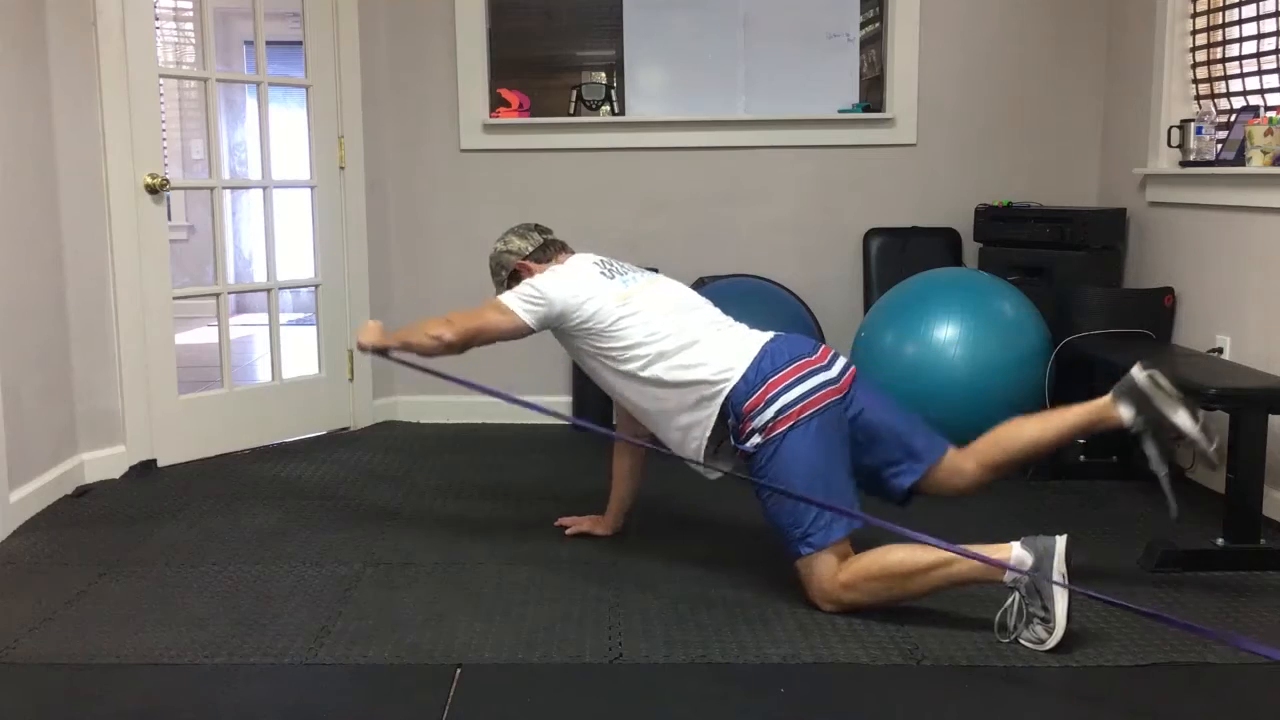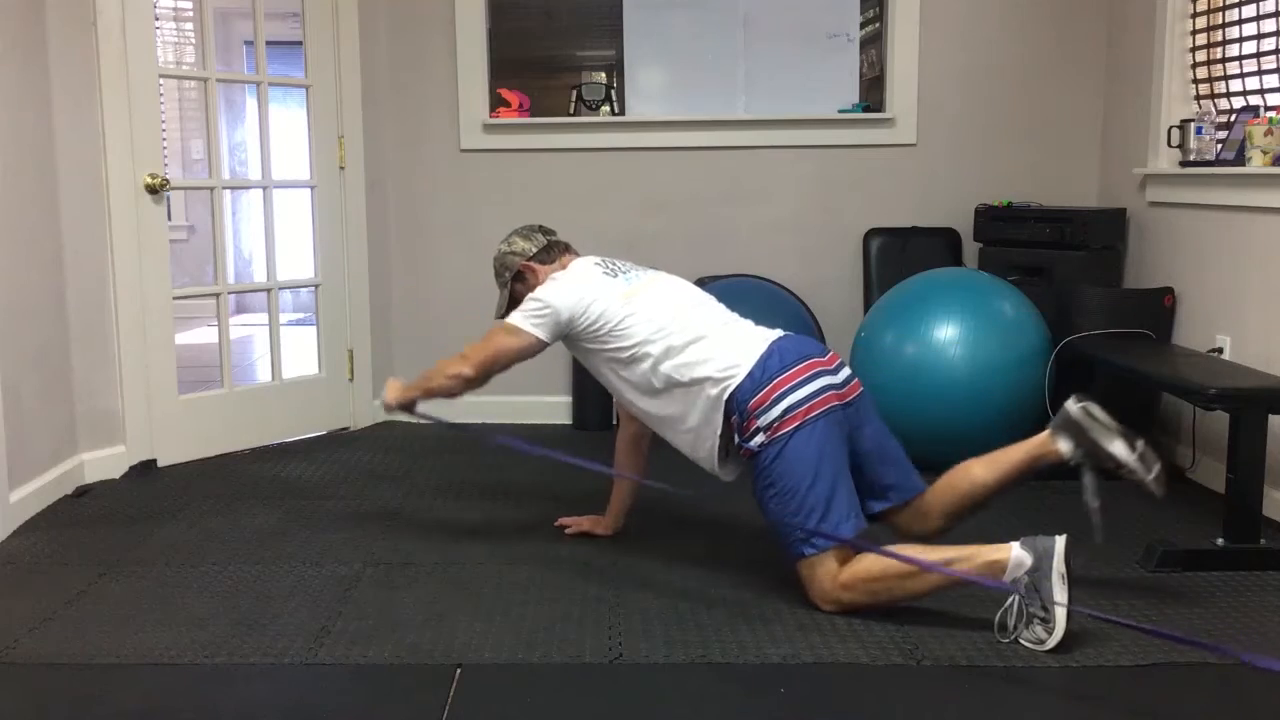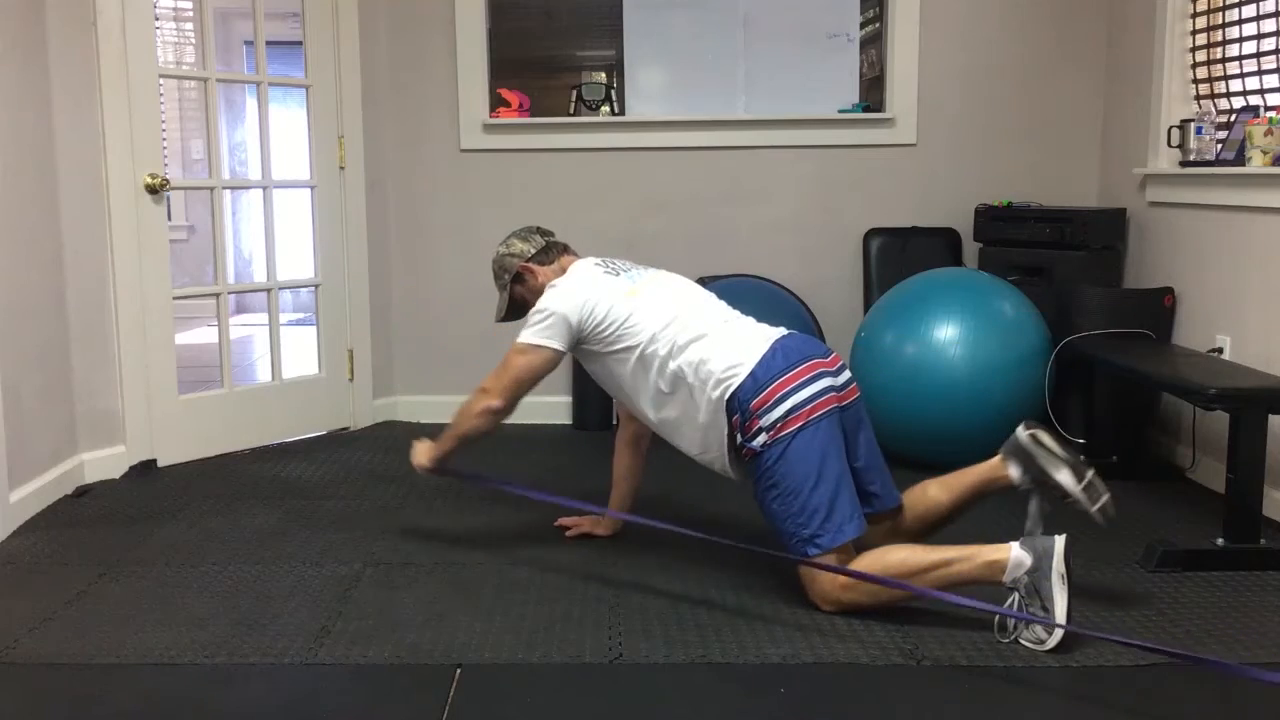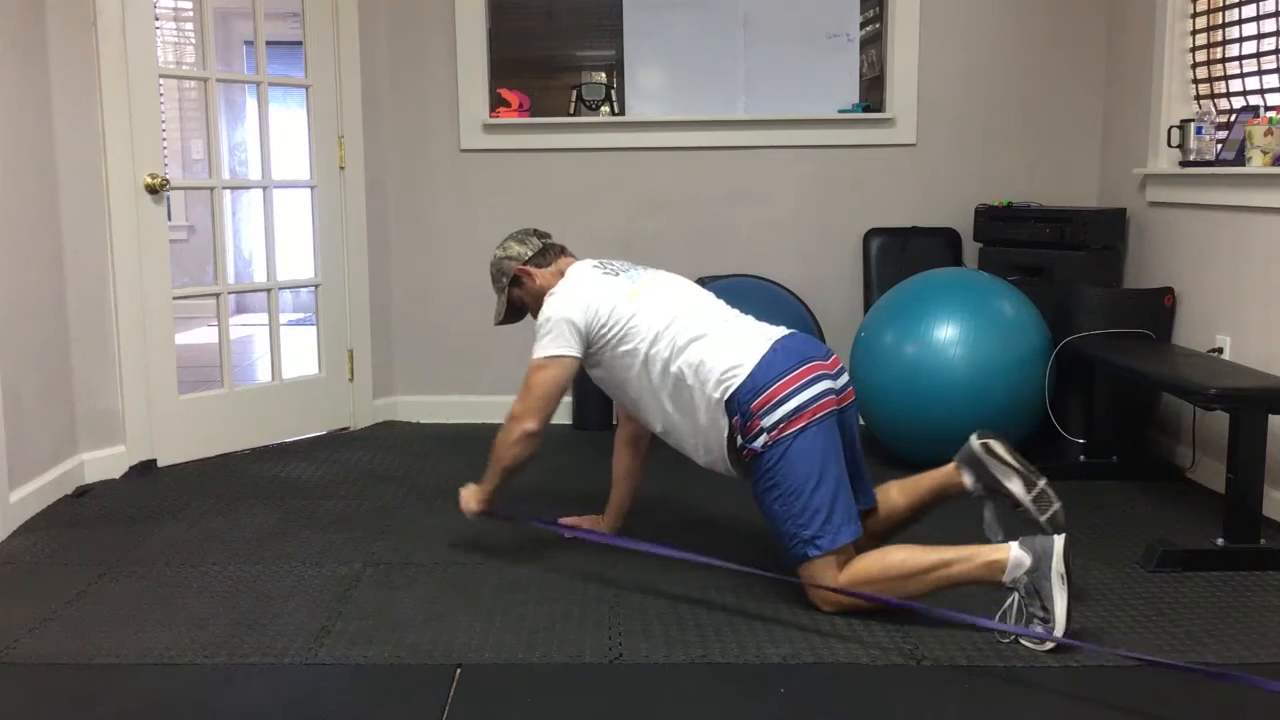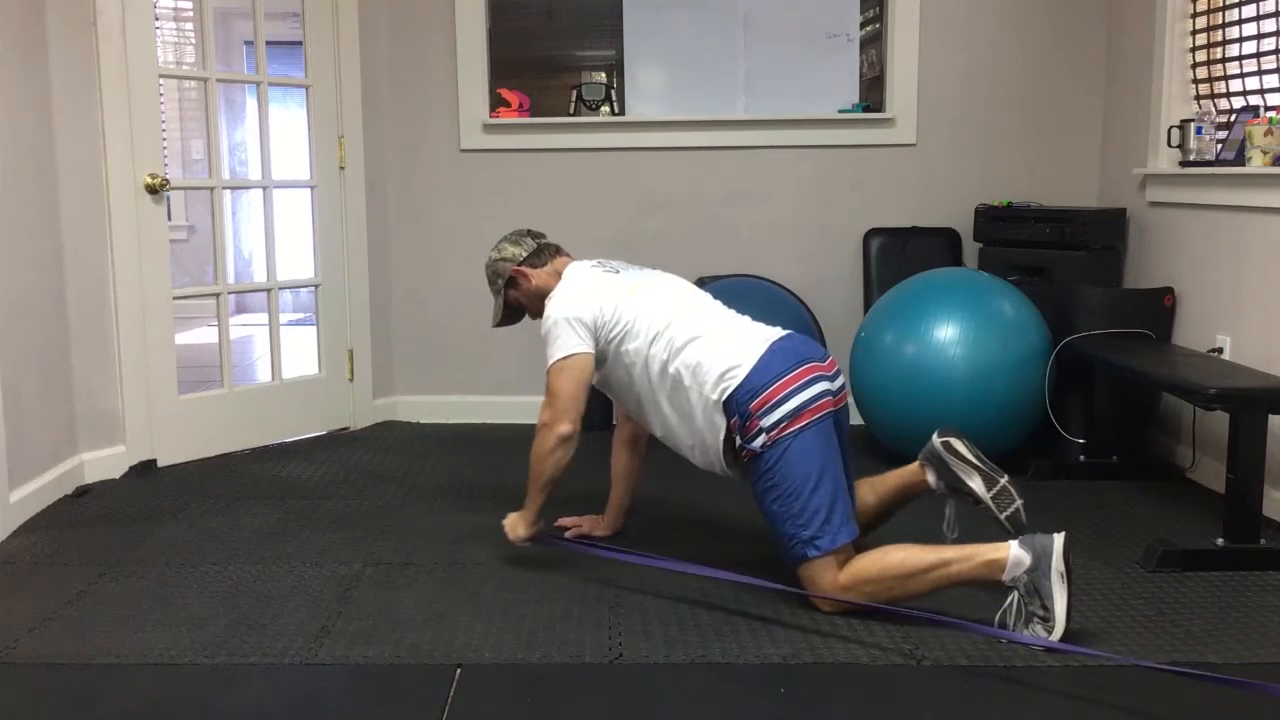
dt=0.2s
person 1, frame 1
left shoulder: (557, 288)
right shoulder: (613, 281)
left elbow: (452, 333)
right elbow: (633, 418)
left wrist: (383, 338)
right wrist: (609, 518)
left hip: (772, 406)
right hip: (806, 367)
left knee: (836, 583)
right knee: (960, 470)
left ankle: (1012, 559)
right ankle: (1122, 405)
person 1, frame 2
left shoulder: (562, 294)
right shoulder: (618, 282)
left elbow: (470, 368)
right elbow: (635, 418)
left wrist: (406, 392)
right wrist: (609, 517)
left hip: (775, 406)
right hip: (812, 369)
left knee: (834, 583)
right knee: (924, 514)
left ankle: (1014, 560)
right ankle: (1060, 438)
person 1, frame 3
left shoulder: (565, 299)
right shoulder: (619, 283)
left elbow: (494, 400)
right elbow: (634, 420)
left wrist: (436, 450)
right wrist: (609, 517)
left hip: (777, 405)
right hip: (812, 368)
left knee: (836, 585)
right knee: (889, 527)
left ankle: (1016, 560)
right ankle: (1011, 464)
person 1, frame 4
left shoulder: (567, 303)
right shoulder: (618, 284)
left elbow: (527, 423)
right elbow: (634, 420)
left wrist: (483, 492)
right wrist: (610, 519)
left hip: (775, 405)
right hip: (810, 368)
left knee: (834, 583)
right knee: (860, 527)
left ankle: (1017, 560)
right ankle: (964, 471)
person 1, frame 5
left shoulder: (568, 305)
right shoulder: (615, 284)
left elbow: (559, 429)
right elbow: (633, 420)
left wrist: (528, 516)
right wrist: (608, 520)
left hip: (771, 406)
right hip: (805, 369)
left knee: (833, 583)
right knee: (836, 527)
left ankle: (1017, 558)
right ankle: (930, 470)
